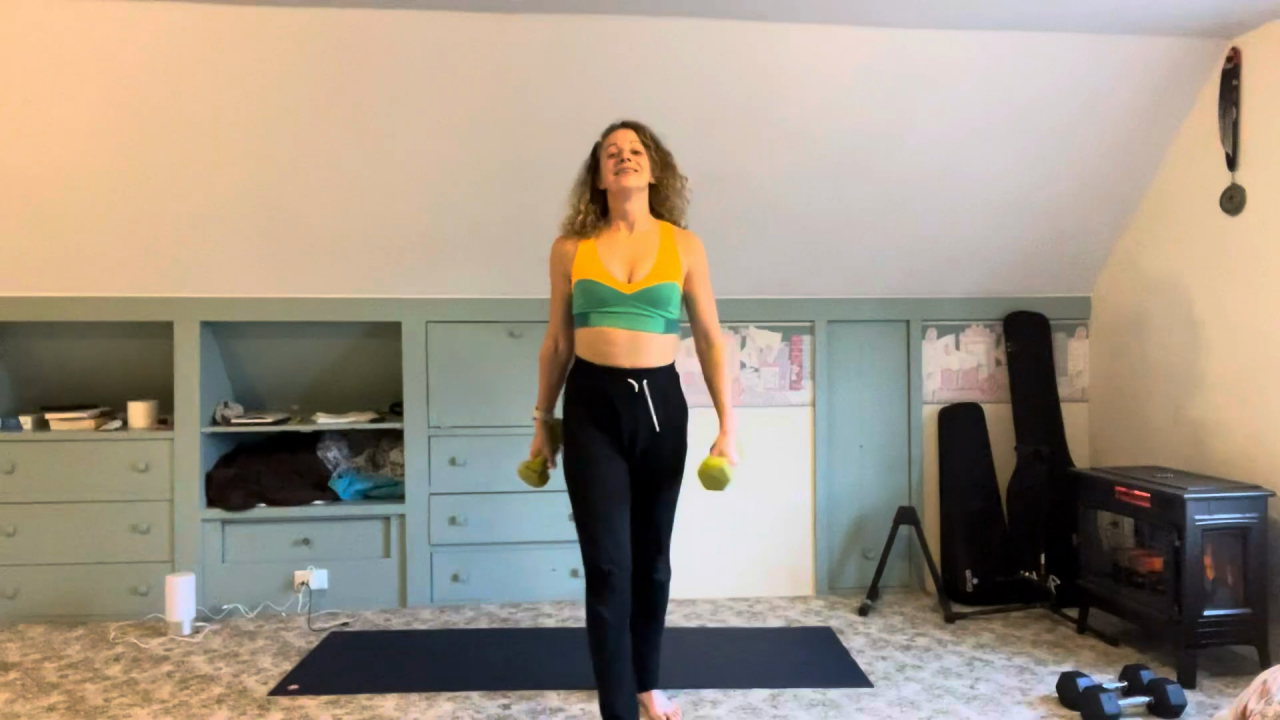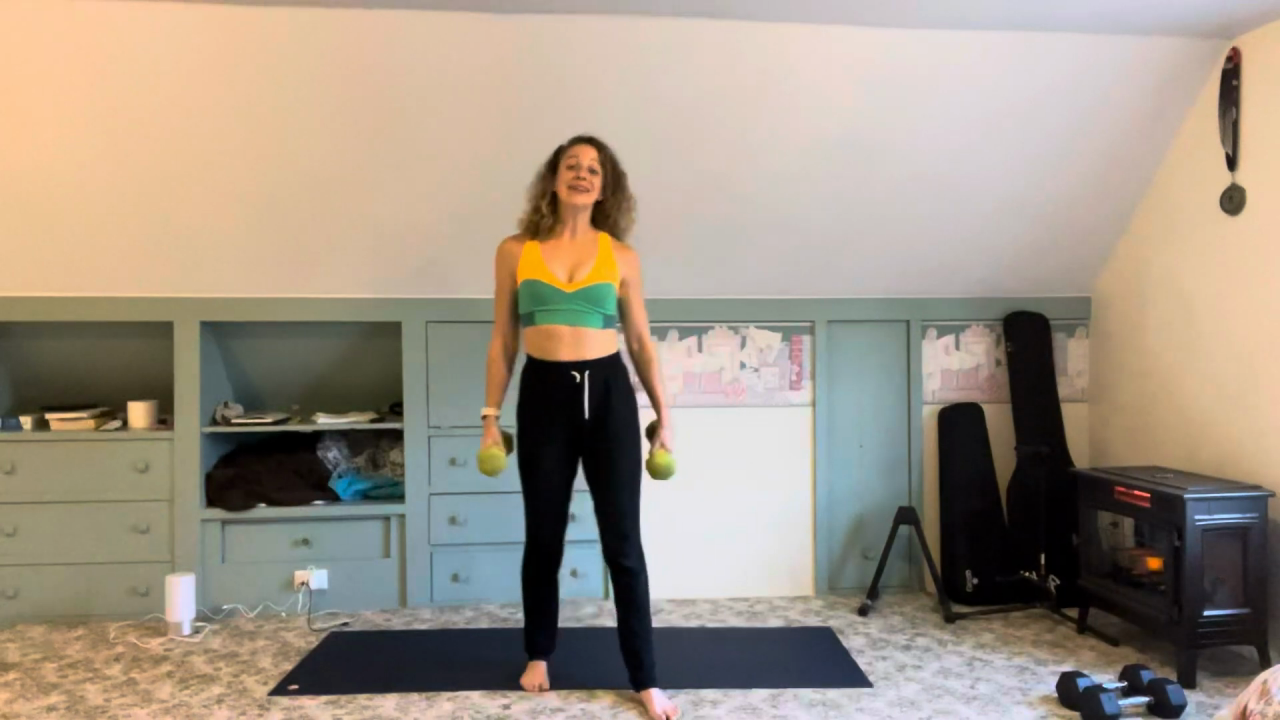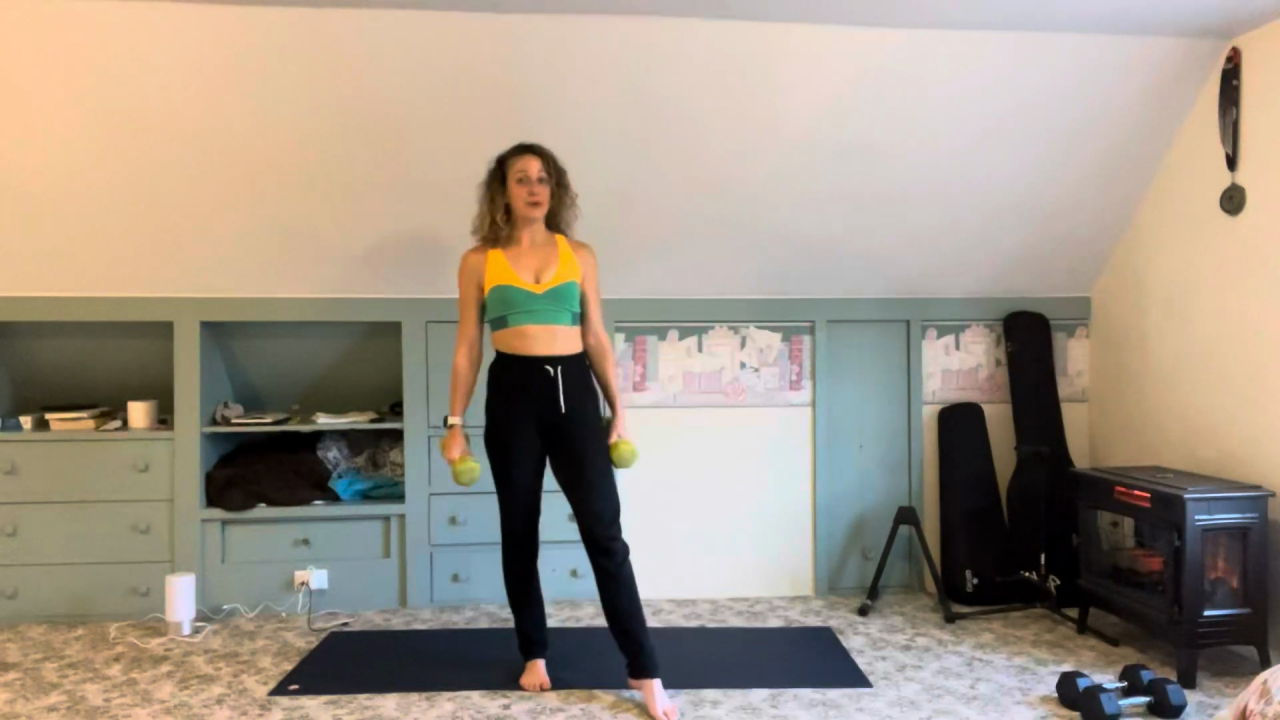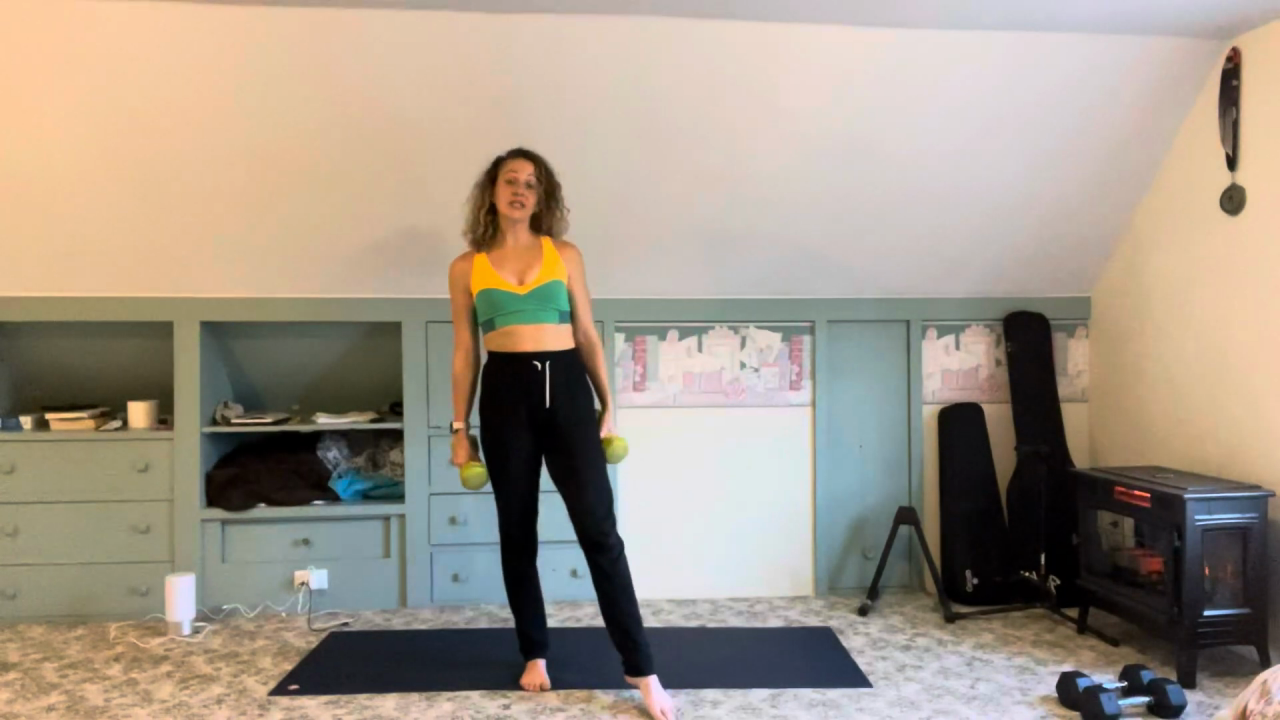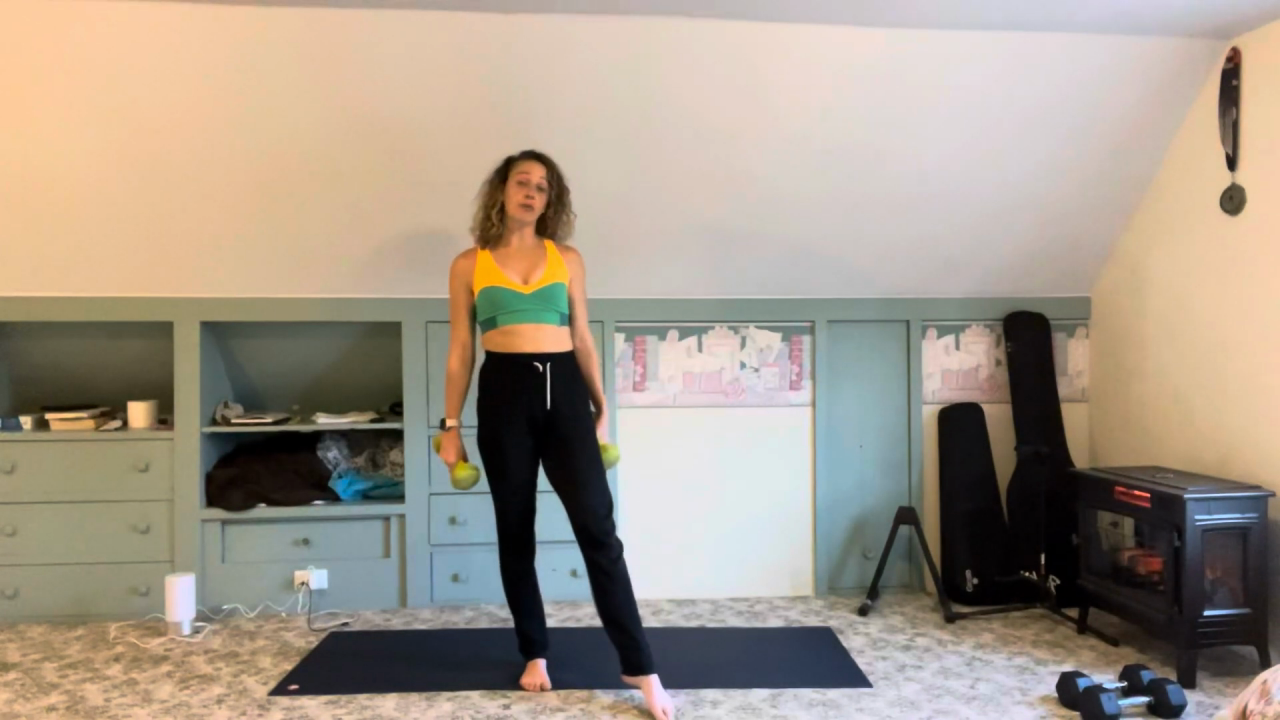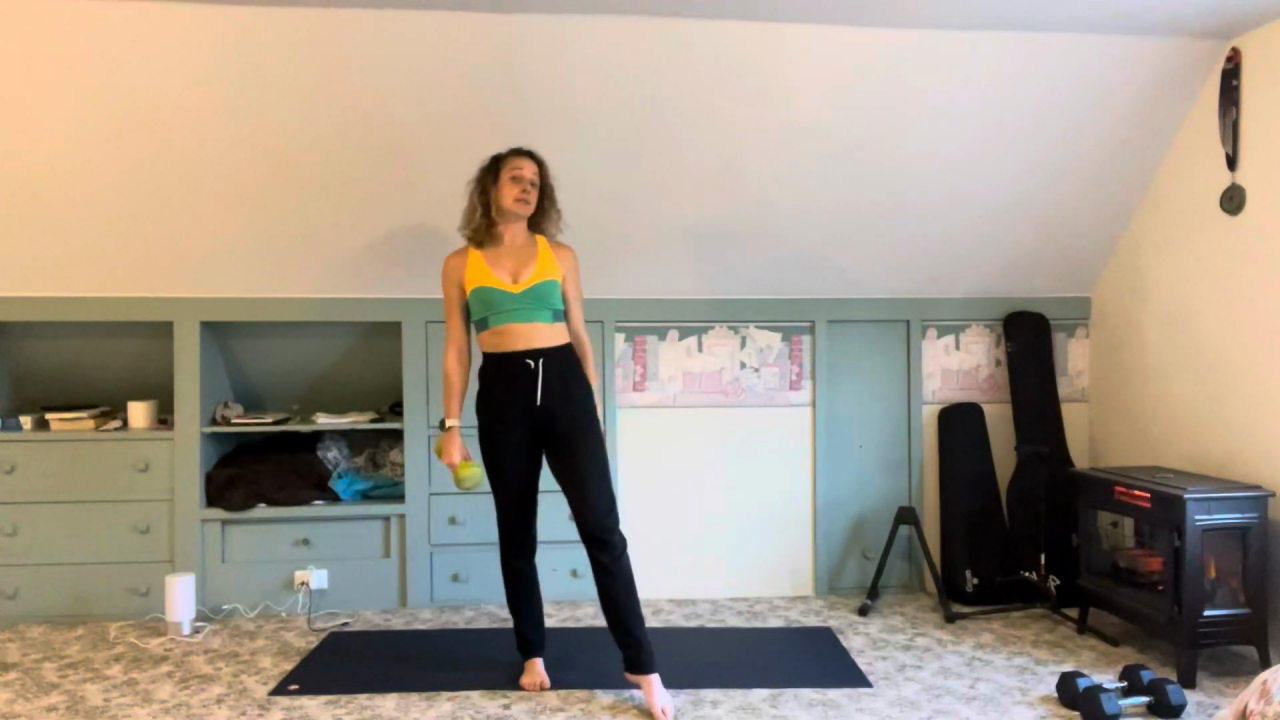
dt=0.5s
person 1, frame 1
left shoulder: (684, 246)
right shoulder: (570, 249)
left elbow: (710, 339)
right elbow: (556, 343)
left wrist: (727, 424)
right wrist: (542, 421)
left hip: (660, 403)
right hip: (591, 407)
left knee: (651, 564)
right knee: (607, 568)
person 1, frame 2
left shoulder: (621, 256)
right shoulder: (515, 252)
left elbow: (641, 340)
right elbow: (502, 342)
left wrist: (663, 413)
right wrist: (491, 415)
left hip: (609, 395)
right hip: (544, 396)
left knee: (623, 542)
right knee: (545, 536)
right ankle: (538, 652)
person 1, frame 3
left shoulder: (580, 255)
right shoulder: (479, 260)
left elbow: (596, 338)
right elbow: (468, 347)
left wrist: (617, 409)
right wrist: (455, 423)
left hip: (574, 392)
right hip: (512, 394)
left knee: (604, 530)
right knee: (519, 531)
left ankle: (644, 670)
right ankle: (534, 653)
person 1, frame 4
left shoulder: (565, 255)
right shoulder: (466, 267)
left elbow: (587, 335)
right elbow: (464, 353)
left wrist: (607, 405)
right wrist: (460, 428)
left hip: (565, 388)
right hip: (504, 393)
left knee: (597, 526)
right knee: (517, 531)
left ankle: (641, 667)
right ankle: (534, 653)
person 1, frame 5
left shoulder: (568, 259)
right shoulder: (469, 264)
left elbow: (583, 340)
right elbow: (461, 350)
left wrist: (602, 410)
right wrist: (451, 425)
left hip: (564, 391)
right hip: (503, 393)
left knee: (597, 527)
right knee: (515, 531)
left ankle: (640, 666)
right ankle: (534, 653)
person 1, frame 6
left shoulder: (560, 255)
right shoulder: (460, 263)
left elbow: (579, 336)
right elbow: (456, 350)
left wrist: (594, 405)
right wrist: (451, 425)
left hip: (563, 385)
right hip: (502, 393)
left knee: (600, 524)
right knee: (516, 530)
left ankle: (641, 665)
right ankle: (532, 653)
